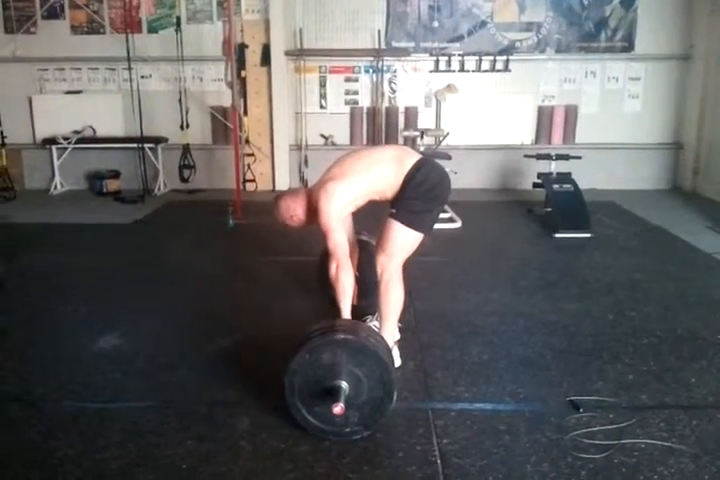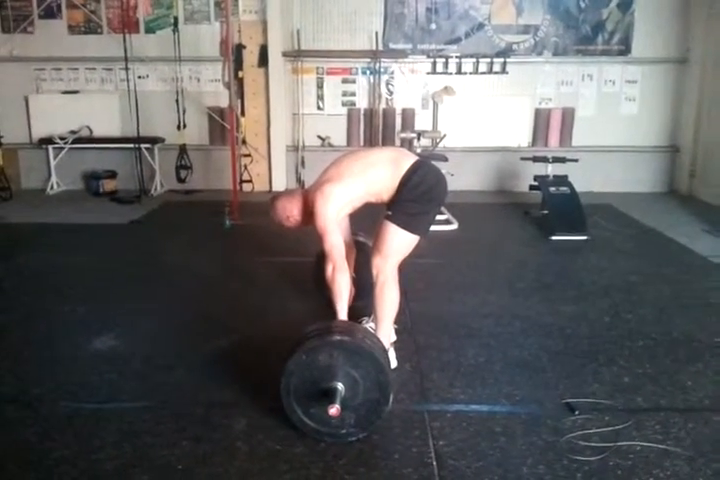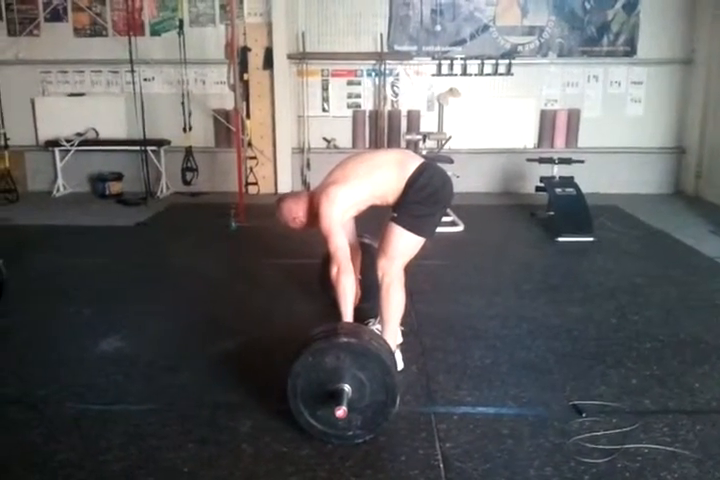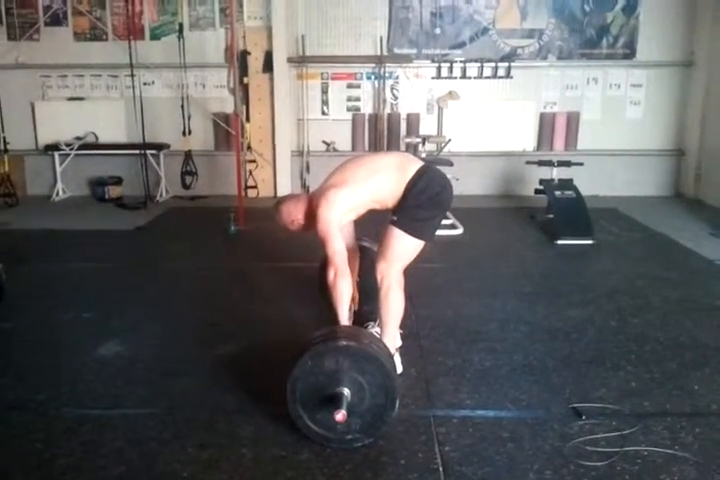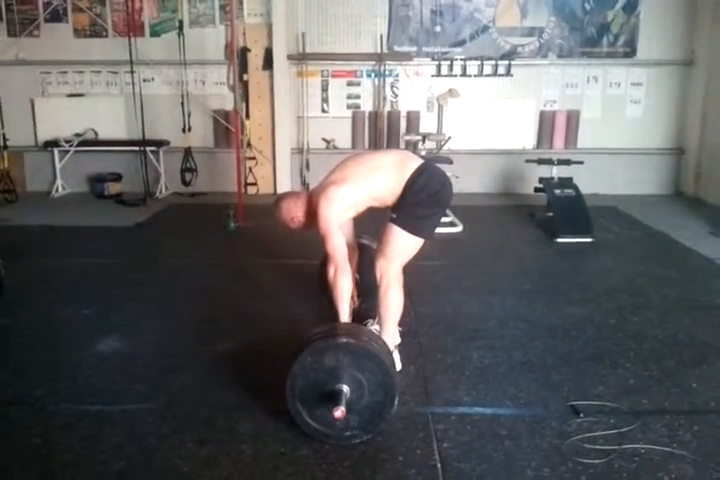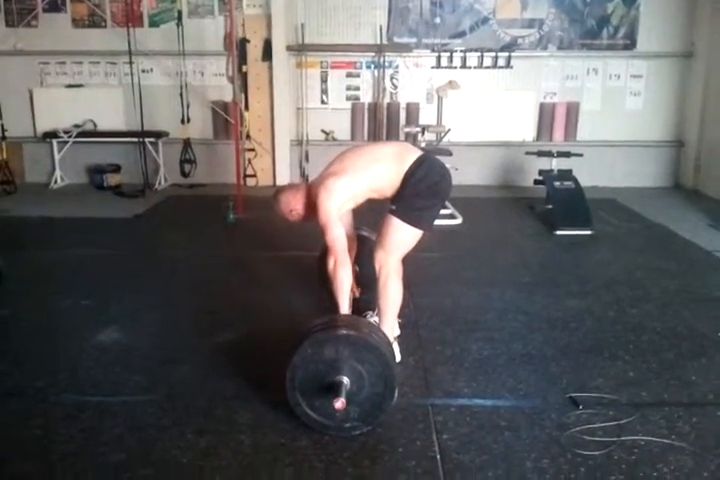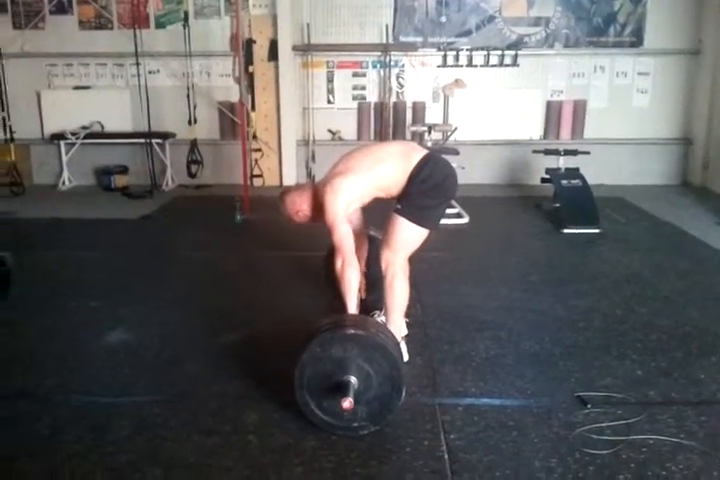
dt=0.2s
person 1, frame 1
left shoulder: (325, 204)
right shoulder: (329, 192)
left elbow: (340, 263)
right elbow: (349, 243)
left wrist: (346, 320)
right wrist: (352, 283)
left hip: (424, 184)
right hip: (423, 173)
left knee: (386, 264)
right knee: (387, 258)
left ankle: (386, 348)
right ankle: (385, 324)
person 1, frame 2
left shoulder: (321, 206)
right shoulder: (326, 193)
left elbow: (337, 265)
right elbow: (346, 243)
left wrist: (342, 322)
right wrist: (349, 283)
left hip: (419, 185)
right hip: (419, 175)
left knee: (382, 266)
right knee: (383, 260)
left ankle: (382, 349)
right ankle: (382, 325)
person 1, frame 3
left shoulder: (326, 208)
right shoulder: (332, 195)
left elbow: (341, 268)
right elbow: (351, 245)
left wrist: (347, 324)
right wrist: (355, 283)
left hip: (425, 187)
right hip: (425, 177)
left knee: (387, 268)
right knee: (389, 261)
right ankle: (389, 327)
person 1, frame 4
left shoulder: (325, 211)
right shoulder: (330, 198)
left elbow: (338, 271)
right elbow: (349, 248)
left wrist: (344, 328)
right wrist: (352, 287)
left hip: (425, 190)
right hip: (424, 179)
left knee: (387, 271)
right knee: (389, 265)
left ankle: (388, 355)
right ankle: (387, 330)
person 1, frame 5
left shoulder: (325, 208)
right shoulder: (330, 195)
left elbow: (338, 268)
right elbow: (349, 245)
left wrist: (344, 325)
right wrist: (351, 285)
left hip: (425, 188)
right hip: (424, 178)
left knee: (386, 269)
right knee: (388, 263)
left ankle: (387, 352)
right ankle: (387, 328)
person 1, frame 6
left shoulder: (324, 200)
right shoulder: (329, 187)
left elbow: (338, 260)
right elbow: (348, 238)
left wrist: (344, 317)
right wrist: (350, 278)
left hip: (424, 180)
right hip: (423, 169)
left knee: (385, 260)
right knee: (388, 255)
left ankle: (387, 343)
right ankle: (386, 319)
person 1, frame 7
left shoulder: (331, 200)
right shoulder: (335, 187)
left elbow: (346, 259)
right elbow: (358, 235)
left wrist: (352, 317)
right wrist: (359, 275)
left hip: (430, 179)
right hip: (429, 168)
left knee: (391, 260)
right knee: (394, 253)
right ankle: (394, 319)
